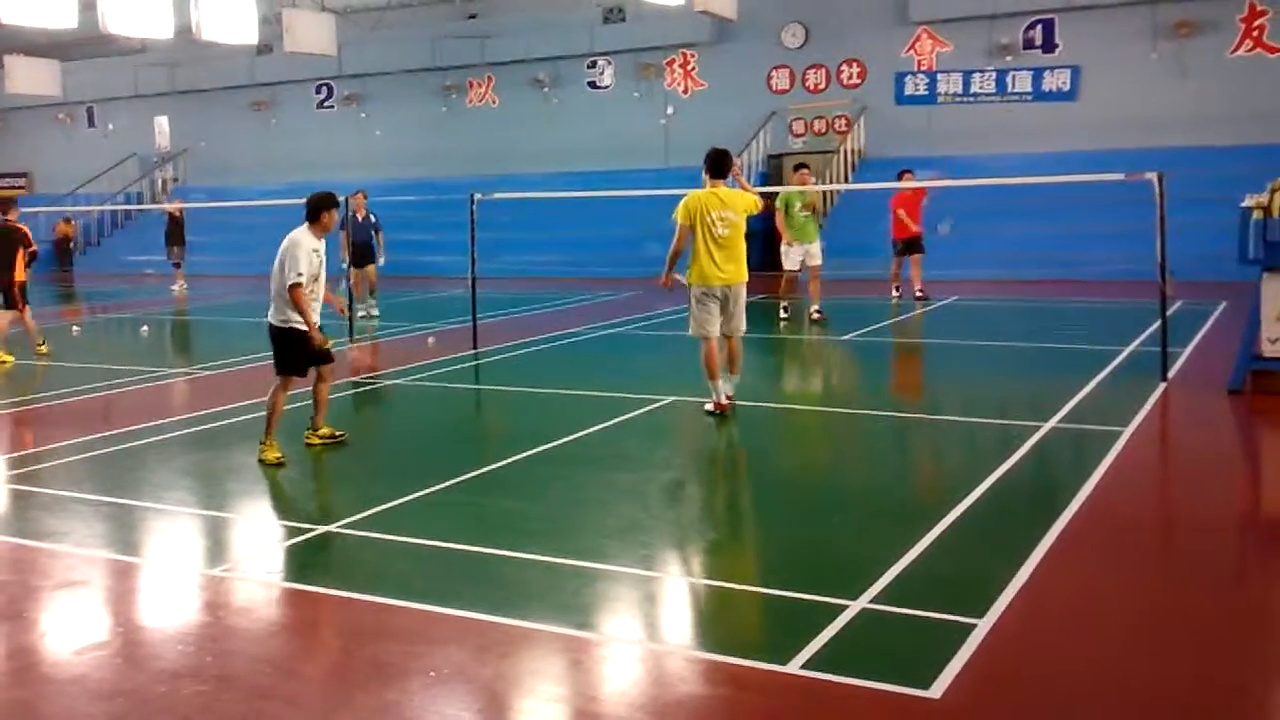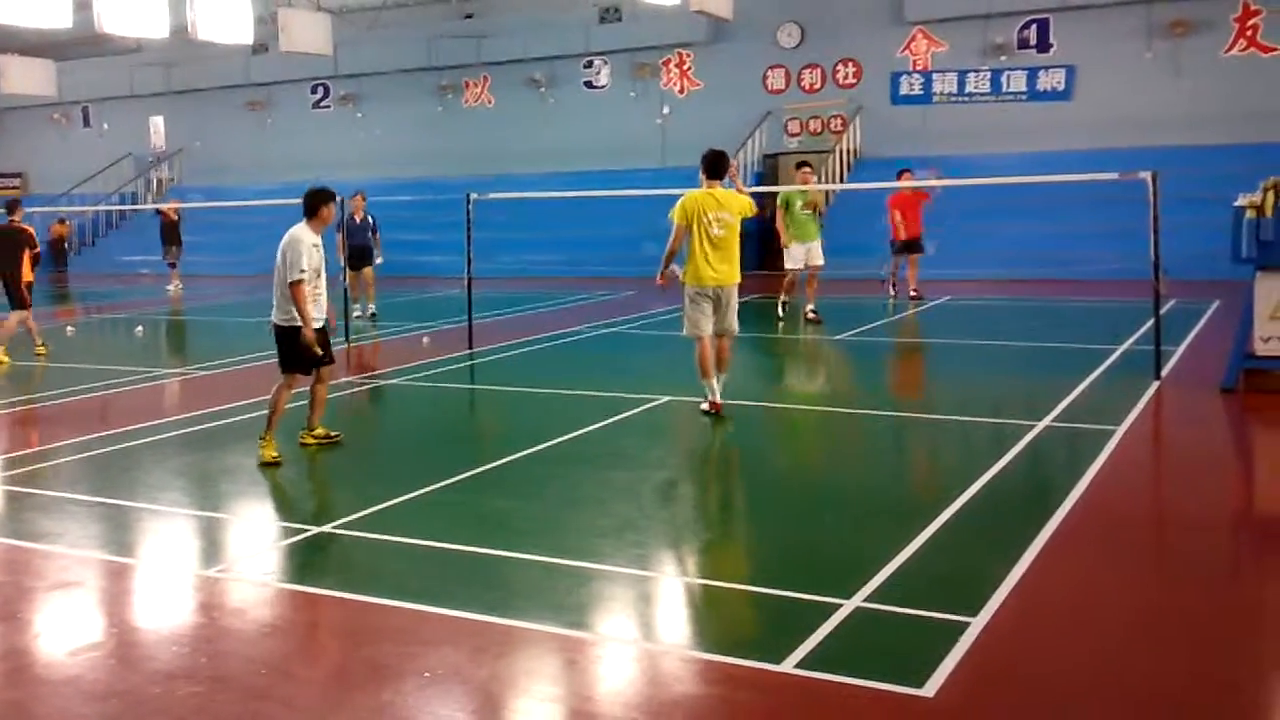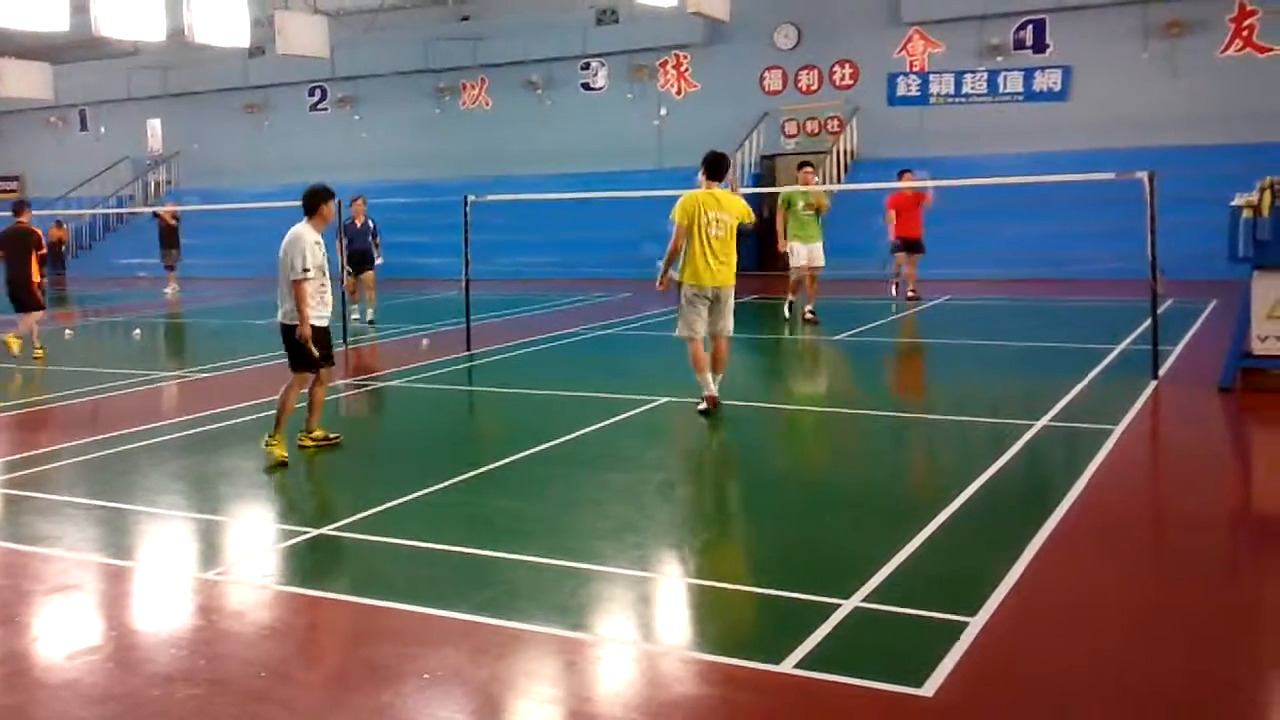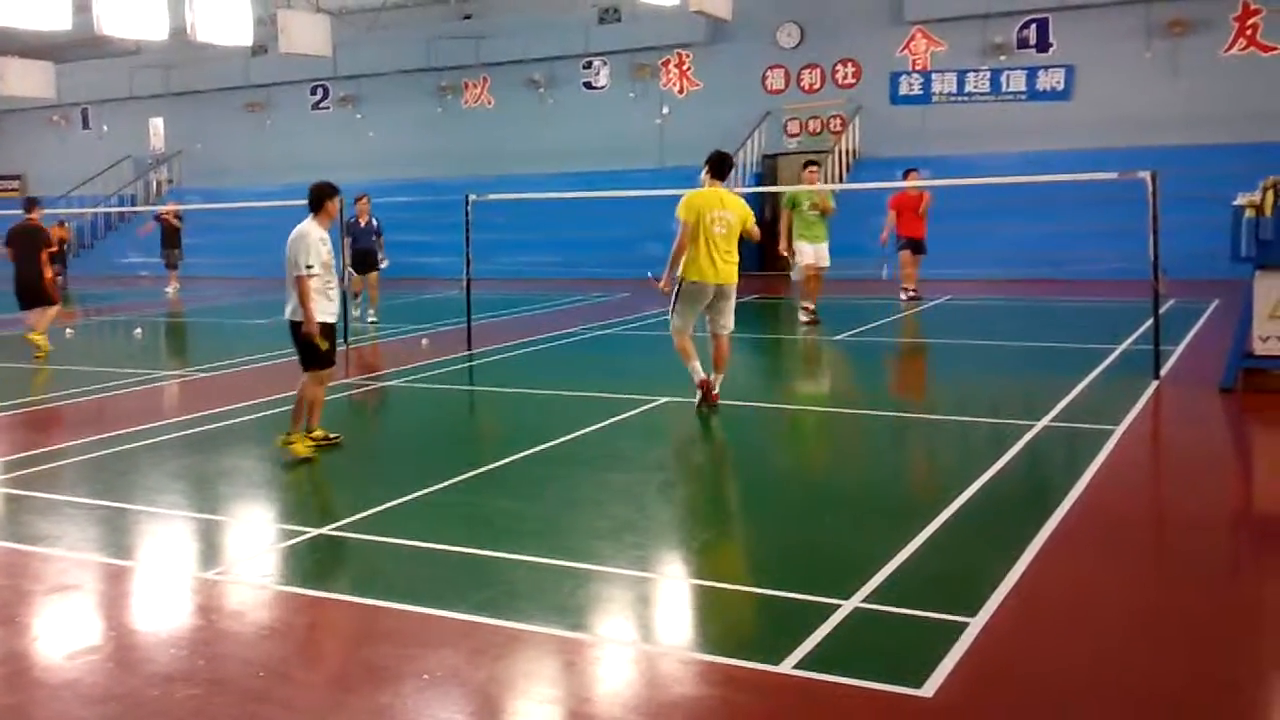
dt=0.1s
person 1, frame 1
left shoulder: (318, 241)
right shoulder: (299, 243)
right elbow: (295, 289)
left wrist: (334, 301)
right wrist: (311, 328)
left hip: (308, 323)
right hip: (289, 325)
left knee: (325, 372)
right knee: (285, 381)
left ankle: (317, 429)
right ankle: (268, 442)
person 1, frame 2
left shoulder: (314, 237)
right shoulder: (299, 239)
right elbow: (296, 285)
left wrist: (325, 309)
right wrist: (305, 324)
left hip: (314, 321)
right hip: (295, 324)
left knee: (324, 373)
right knee: (290, 380)
left ankle: (312, 430)
right ankle: (267, 440)
person 1, frame 3
left shoulder: (314, 236)
right shoulder: (302, 237)
right elbow: (299, 283)
right wrist: (303, 323)
left hip: (318, 320)
right hip: (301, 323)
left knee: (323, 375)
right knee: (301, 378)
left ankle: (311, 432)
right ankle: (275, 438)
person 1, frame 4
left shoulder: (320, 233)
right shoulder: (307, 234)
right elbow: (302, 280)
right wrist: (309, 318)
left hip: (325, 317)
right hip: (310, 320)
left knee: (321, 376)
right knee: (317, 375)
left ankle: (311, 431)
right ankle: (294, 435)
person 2, frame 1
left shoulder: (692, 202)
right shoulder: (742, 199)
left elbow: (679, 245)
right elbow: (760, 204)
left wrist: (668, 271)
right wrist: (741, 179)
left hip: (704, 281)
right hip: (736, 279)
left knee: (710, 339)
right knee: (733, 337)
left ankle: (719, 401)
right ankle: (729, 392)
person 2, frame 2
left shoulder: (689, 201)
right shoulder: (738, 200)
left elbow: (675, 244)
right elbow: (754, 209)
left wrist: (663, 269)
right wrist: (737, 182)
left hip: (698, 280)
right hip: (729, 280)
left knee: (702, 338)
right knee: (723, 336)
left ankle: (713, 398)
right ankle: (715, 392)
person 2, frame 3
left shoulder: (689, 201)
right shoulder: (735, 203)
left elbow: (677, 244)
right elbow: (751, 220)
left wrist: (663, 273)
right wrist: (736, 194)
left hip: (695, 281)
right hip: (725, 281)
left knee: (694, 339)
right knee: (719, 337)
left ankle: (710, 394)
right ankle: (712, 391)
person 2, frame 4
left shoulder: (694, 199)
right shoulder: (739, 204)
left elbow: (683, 241)
right elbow: (756, 236)
left wrist: (668, 274)
left hip: (697, 277)
right hip: (727, 279)
left knee: (680, 332)
right knee: (720, 335)
left ankle: (702, 379)
right ankle: (713, 391)
